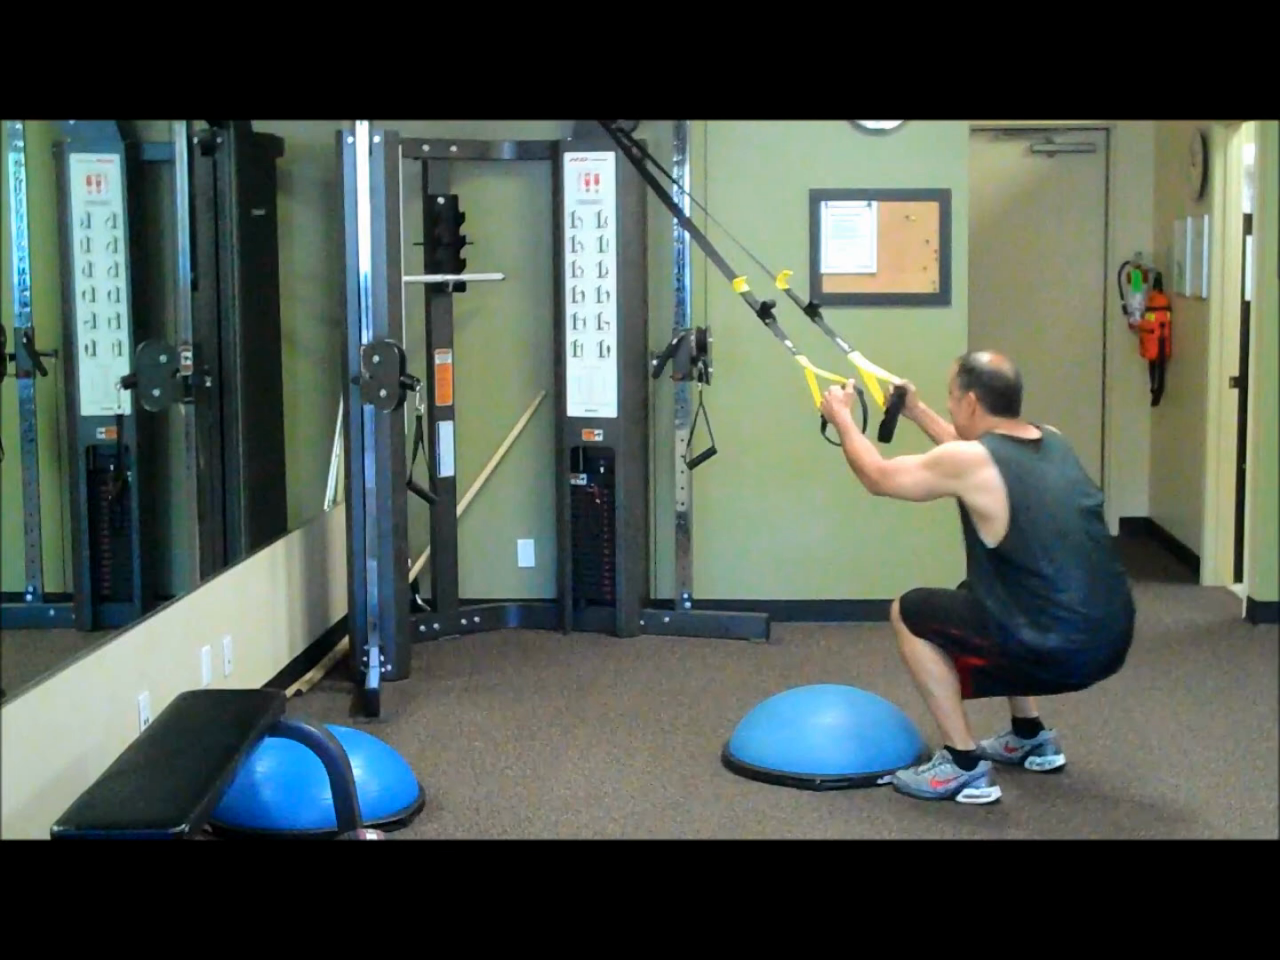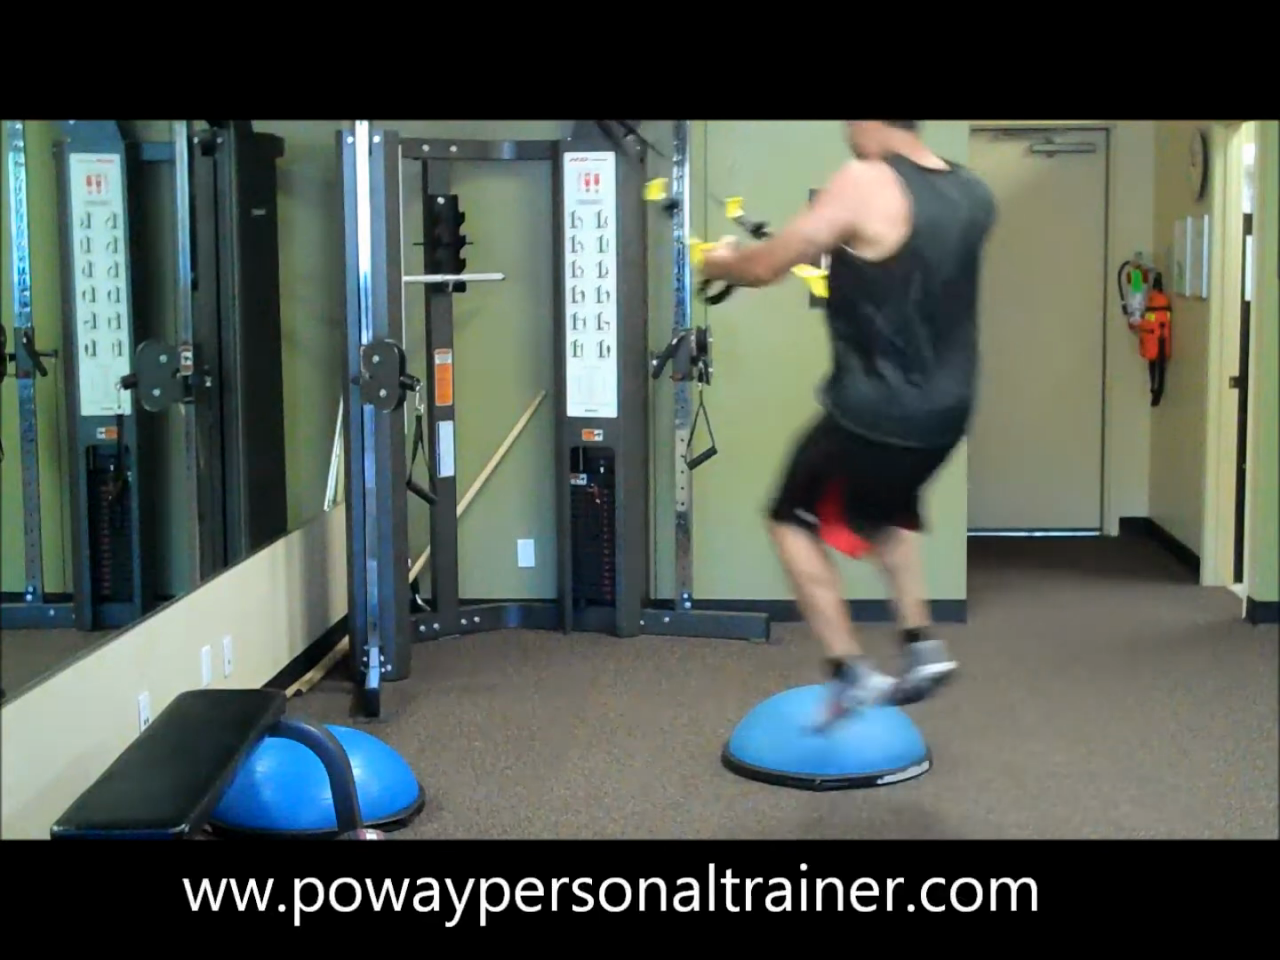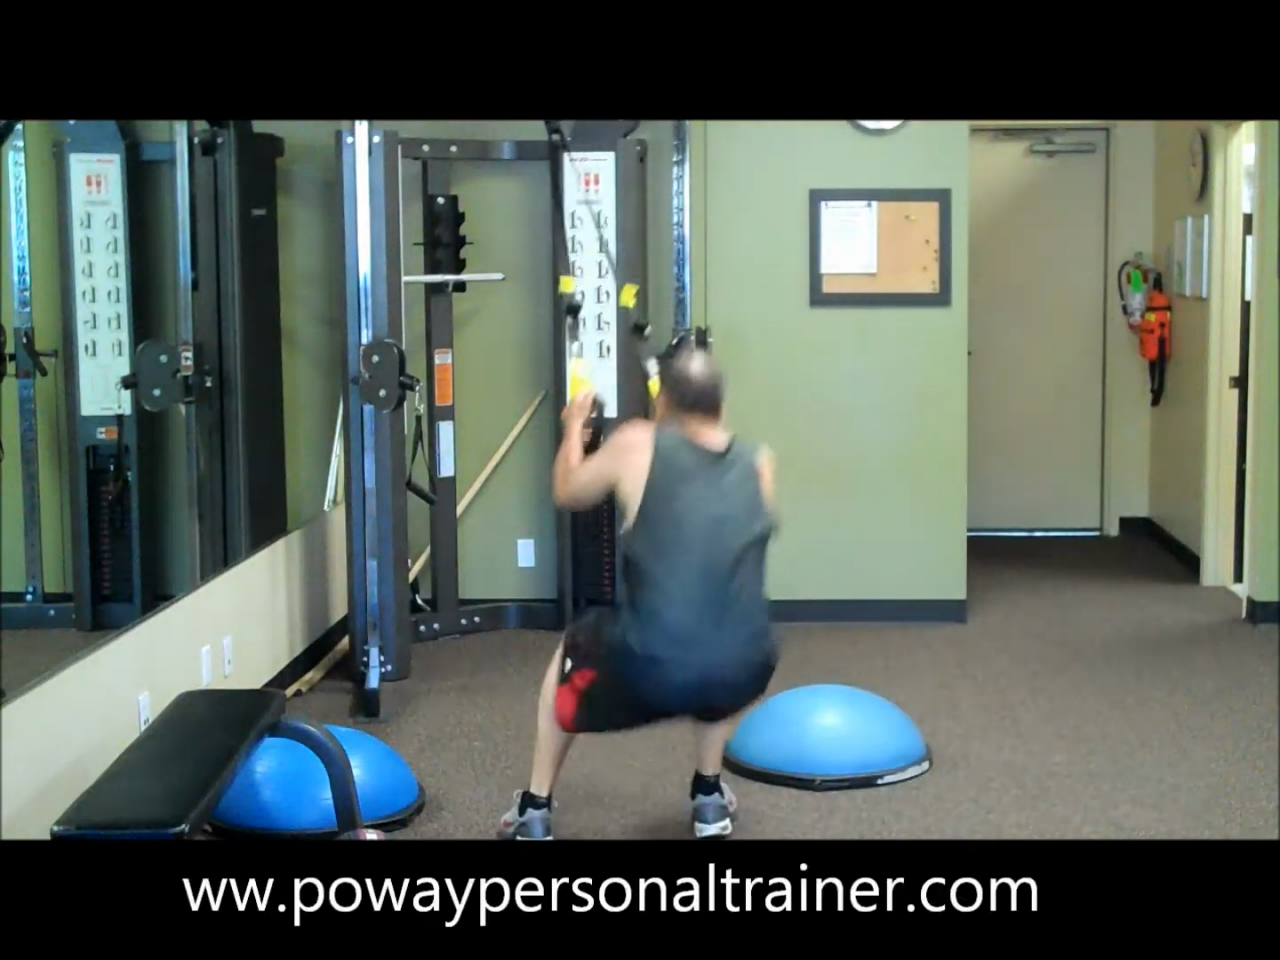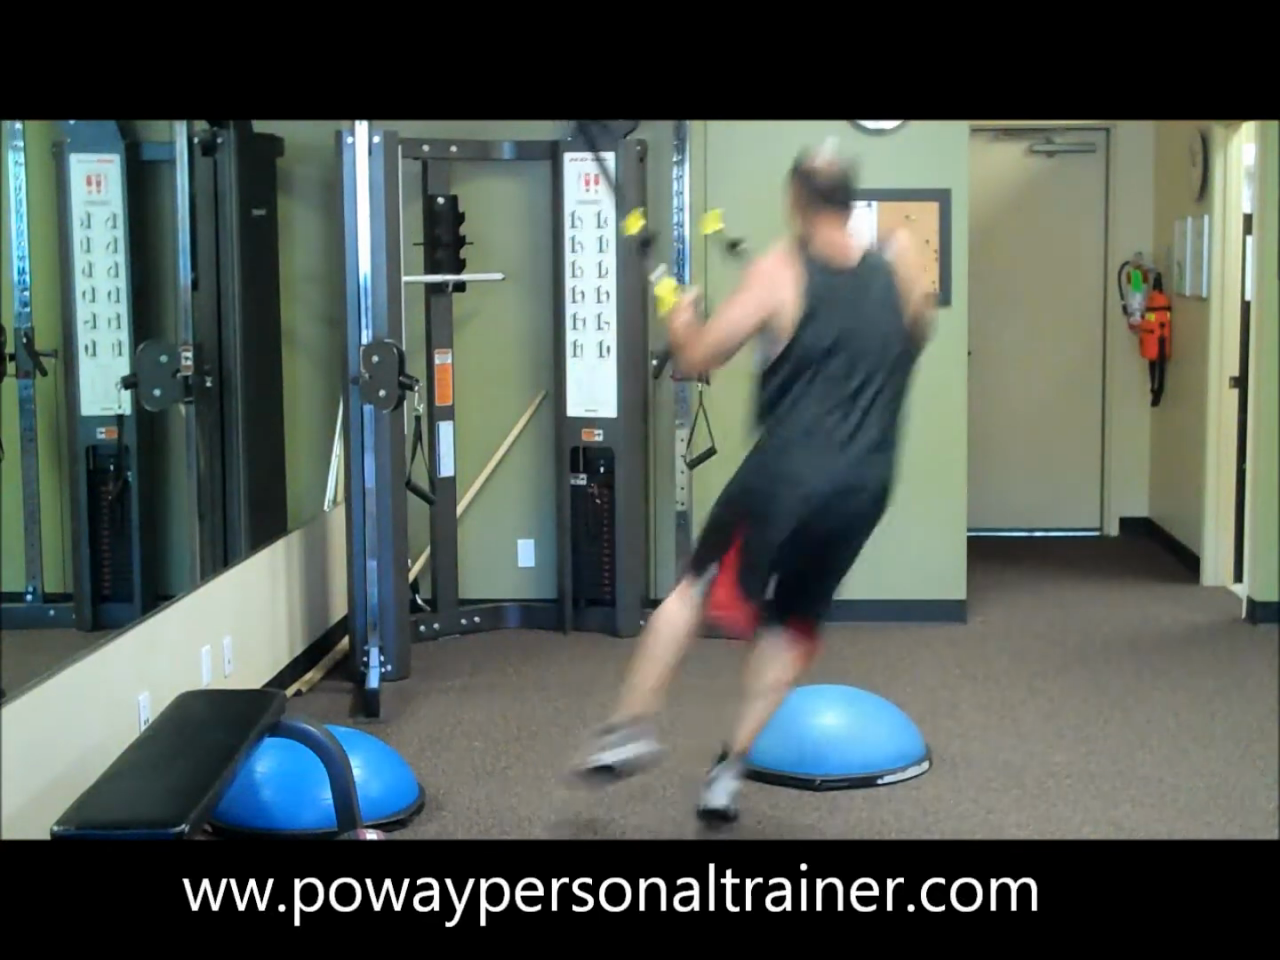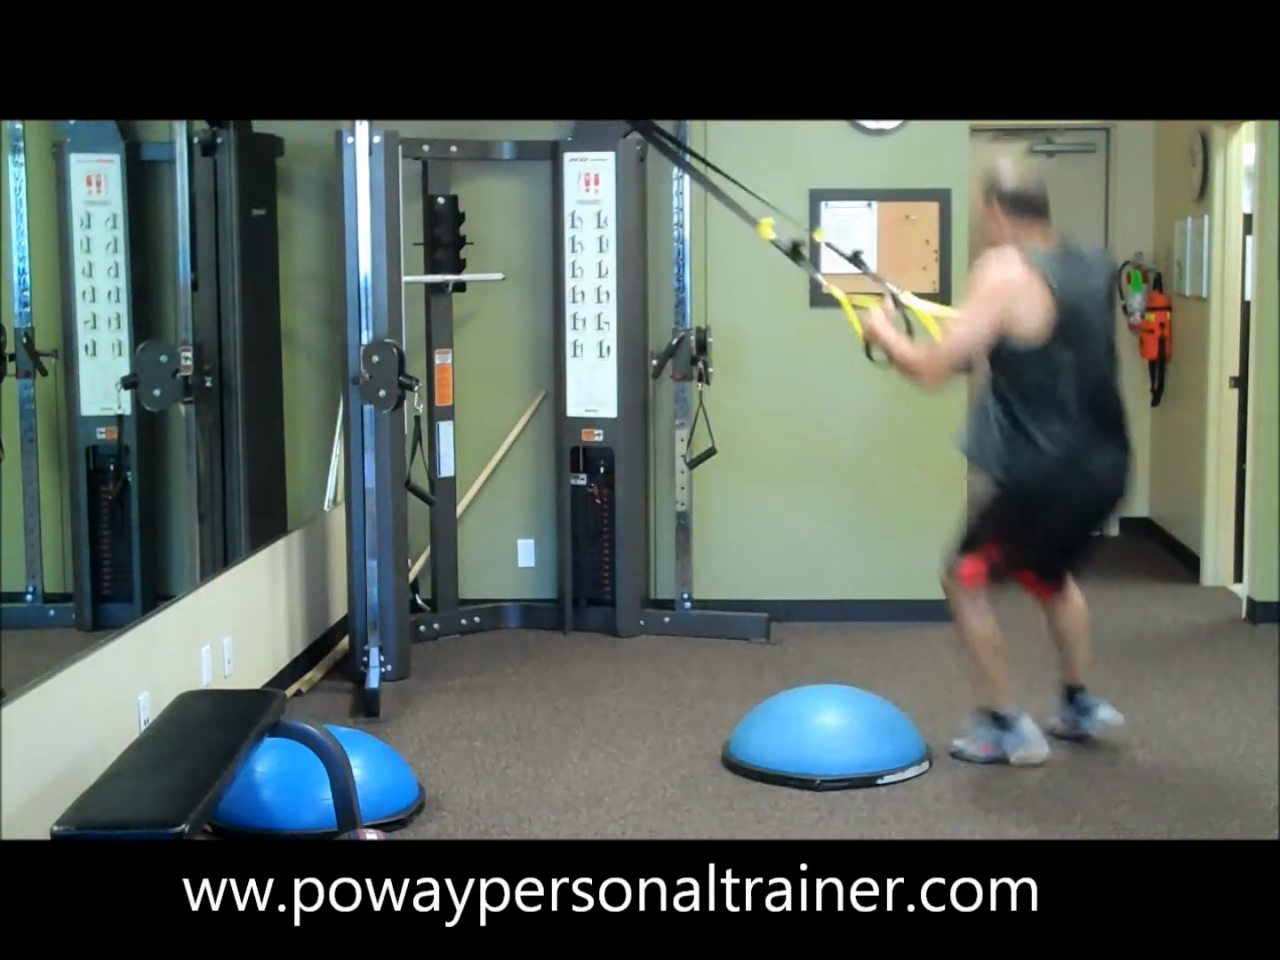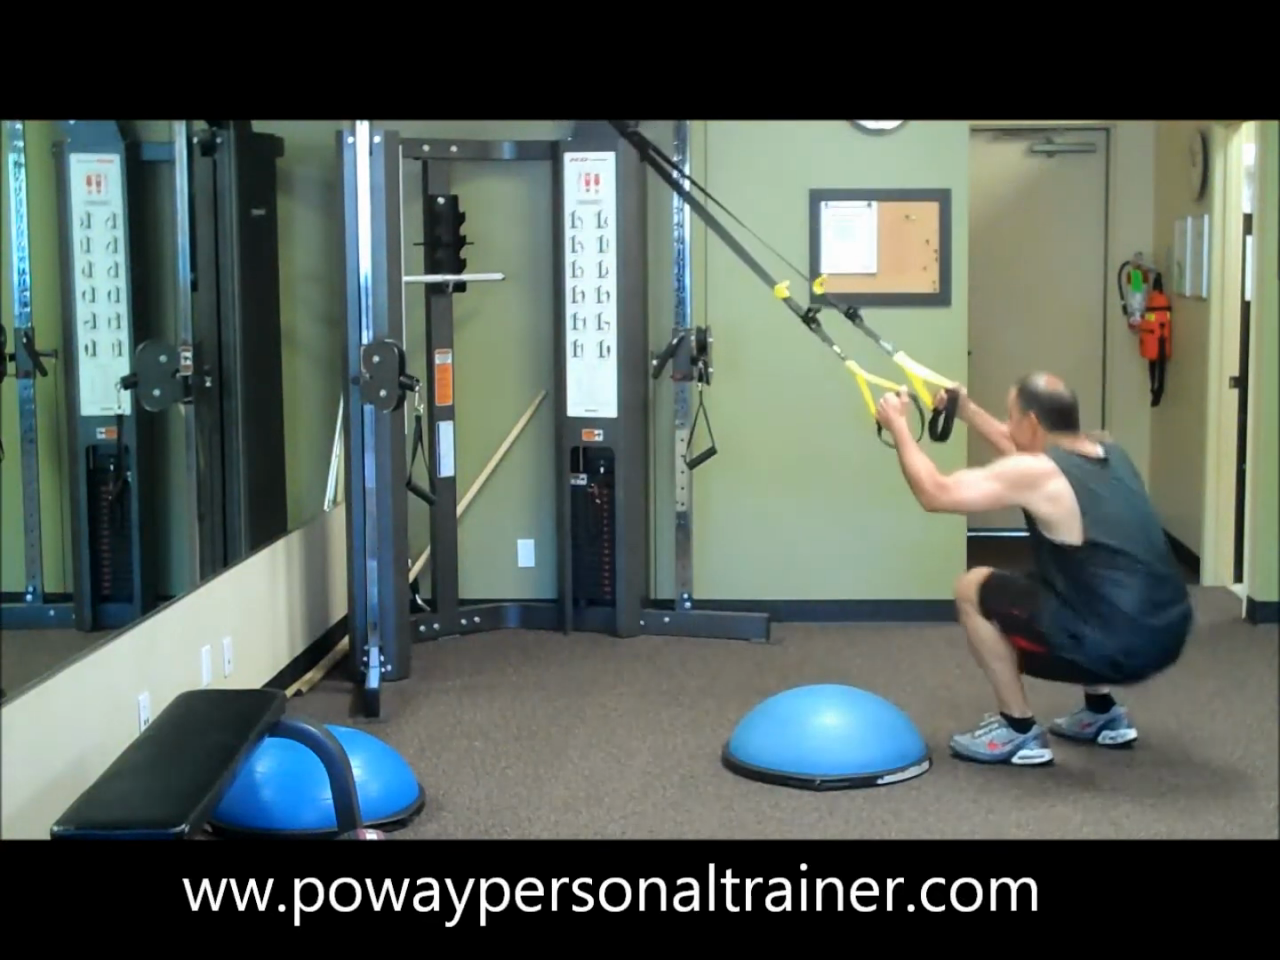
dt=0.5s
person 1, frame 1
left shoulder: (969, 463)
right shoulder: (1055, 443)
left elbow: (880, 478)
left wrist: (841, 415)
right wrist: (915, 409)
left hip: (1061, 650)
right hip: (1112, 635)
left knee: (911, 614)
right knee: (980, 601)
left ankle: (965, 766)
right ankle: (1032, 737)
person 1, frame 2
left shoulder: (865, 183)
right shoulder: (971, 193)
left elbow: (766, 265)
left wrist: (721, 262)
left hip: (875, 409)
right hip: (946, 406)
left knee: (793, 523)
right knee: (892, 513)
left ankle: (849, 670)
right ankle: (921, 645)
person 1, frame 3
left shoulder: (636, 446)
right shoulder: (758, 466)
left elbow: (568, 491)
left wrist: (575, 423)
left hip: (653, 670)
right hip: (743, 674)
left knee: (573, 648)
left ankle: (534, 811)
right ankle: (709, 798)
person 1, frame 4
left shoulder: (779, 271)
right shoulder: (903, 266)
left elbow: (696, 359)
left wrist: (681, 324)
left hip: (789, 481)
right hip: (862, 492)
left knee: (696, 592)
right knee: (792, 627)
left ankle: (631, 729)
right ankle: (730, 767)
person 1, frame 5
left shoulder: (1006, 273)
right shoulder: (1092, 266)
left elbow: (932, 366)
left wrist: (880, 328)
right wrist: (971, 319)
left hip: (1053, 476)
right hip: (1104, 471)
left knee: (966, 576)
right knee: (1046, 572)
left ankle: (1009, 728)
right ankle: (1083, 707)
person 1, frame 6
left shoulder: (1037, 476)
right shoulder: (1108, 455)
left elbow: (936, 494)
left wrist: (898, 426)
right wrist: (966, 410)
left hip: (1123, 646)
right hip: (1169, 631)
left knee: (974, 591)
left ankle: (1019, 732)
right ankle: (1104, 713)
